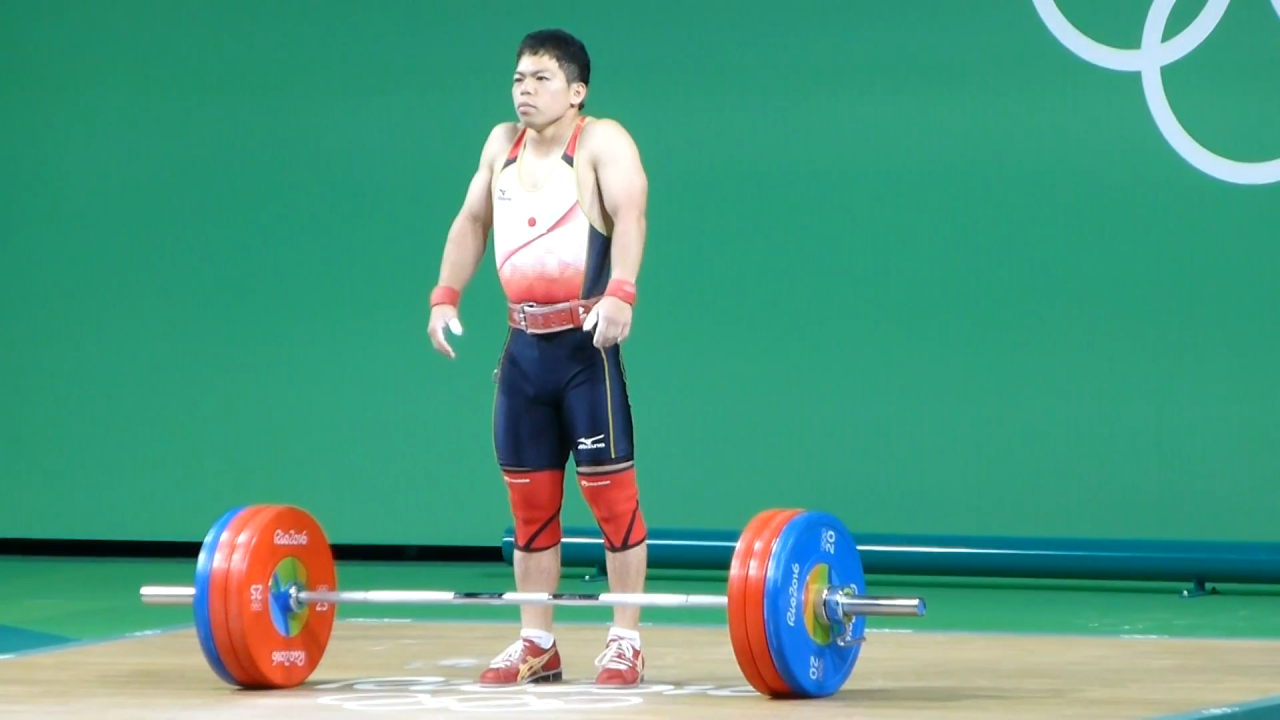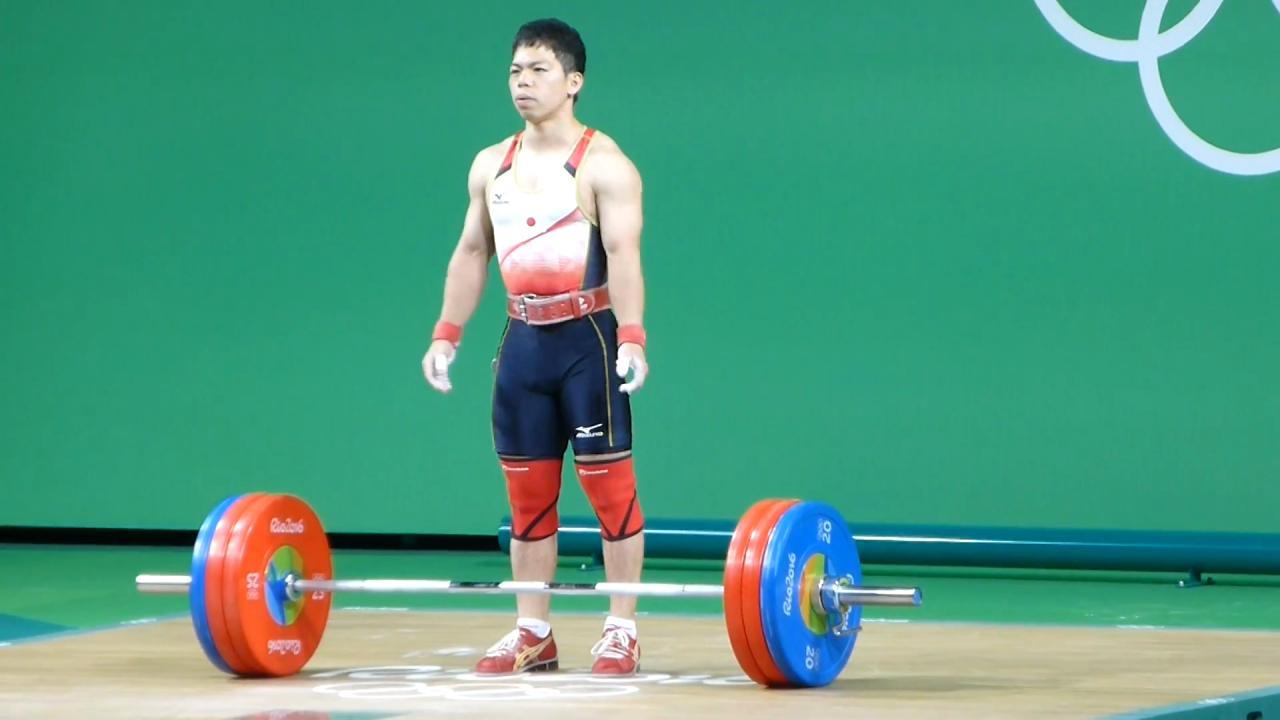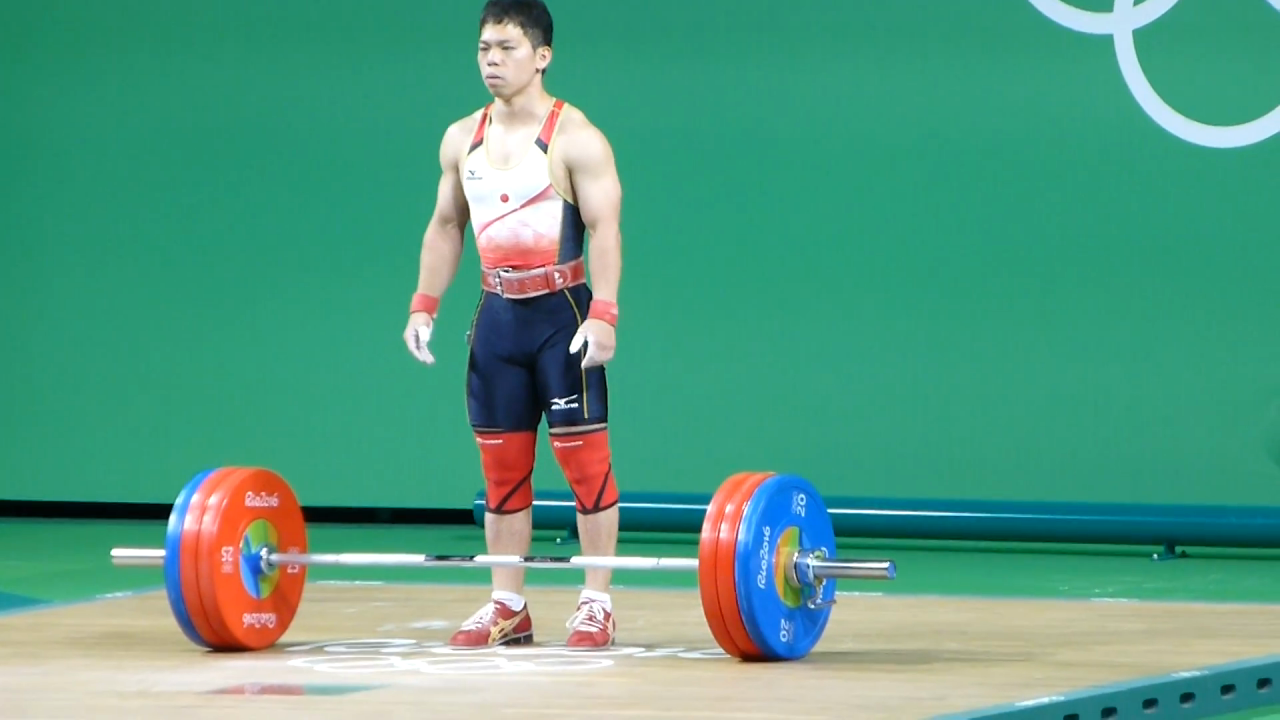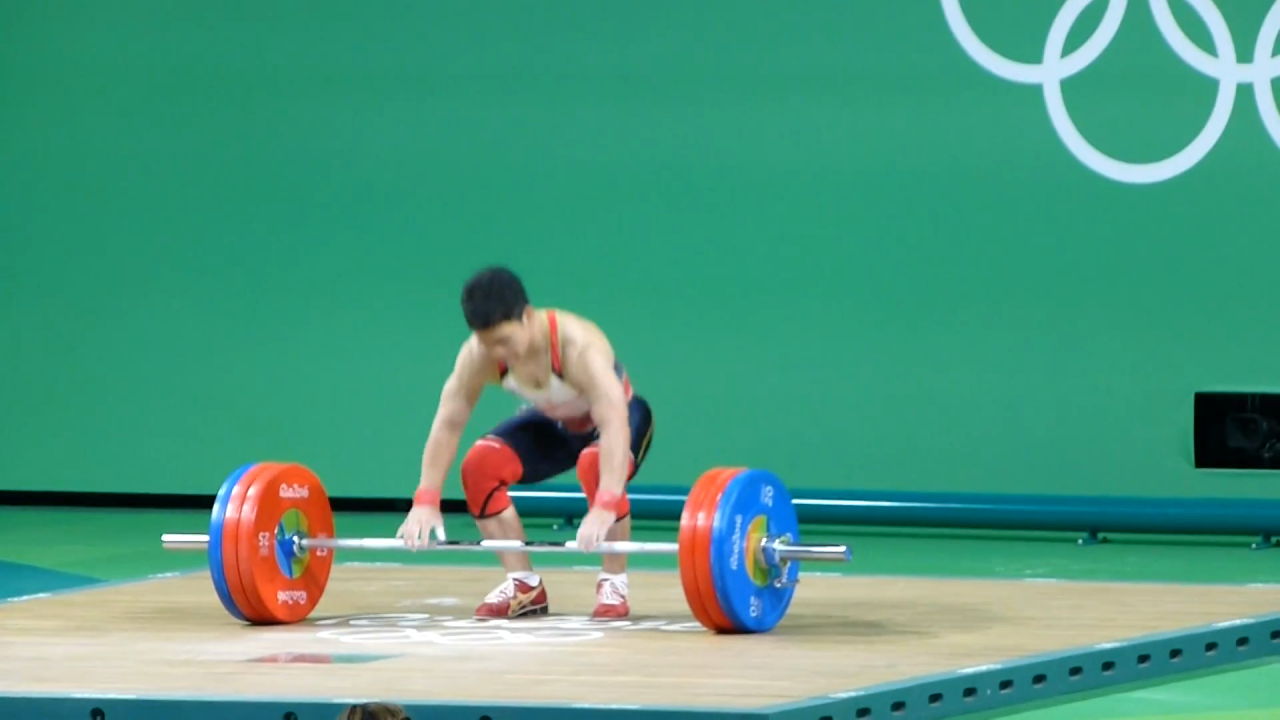
dt=0.7s
person 1, frame 1
left shoulder: (603, 141)
right shoulder: (502, 144)
left elbow: (630, 216)
right elbow: (471, 221)
left wrist: (620, 292)
right wrist: (445, 297)
left hip: (584, 348)
right hip: (522, 346)
left knee: (611, 493)
right knee: (529, 501)
left ankle: (625, 642)
right ankle: (536, 642)
person 1, frame 2
left shoulder: (603, 163)
right shoulder: (491, 164)
left elbow: (622, 255)
right elbow: (472, 253)
left wrist: (631, 338)
right wrist: (445, 334)
left hip: (586, 338)
right hip: (522, 340)
left knee: (609, 483)
right knee: (528, 490)
left ankle: (622, 630)
right ankle: (533, 631)
person 1, frame 3
left shoulder: (575, 136)
right shoulder: (461, 138)
left elbow: (603, 229)
right elbow: (445, 226)
left wrist: (603, 312)
right wrist: (424, 304)
left hip: (561, 312)
right hip: (495, 315)
left knee: (583, 458)
right knee: (502, 467)
left ankle: (597, 603)
right ankle: (507, 605)
person 1, frame 4
left shoulder: (578, 344)
right shoulder: (477, 355)
left elbow: (614, 424)
right elbow: (447, 422)
left wrist: (605, 508)
right wrist: (425, 502)
left hip: (607, 426)
right hip: (554, 426)
left knee: (593, 465)
right knee: (479, 465)
left ankle: (613, 582)
right ankle: (524, 584)
